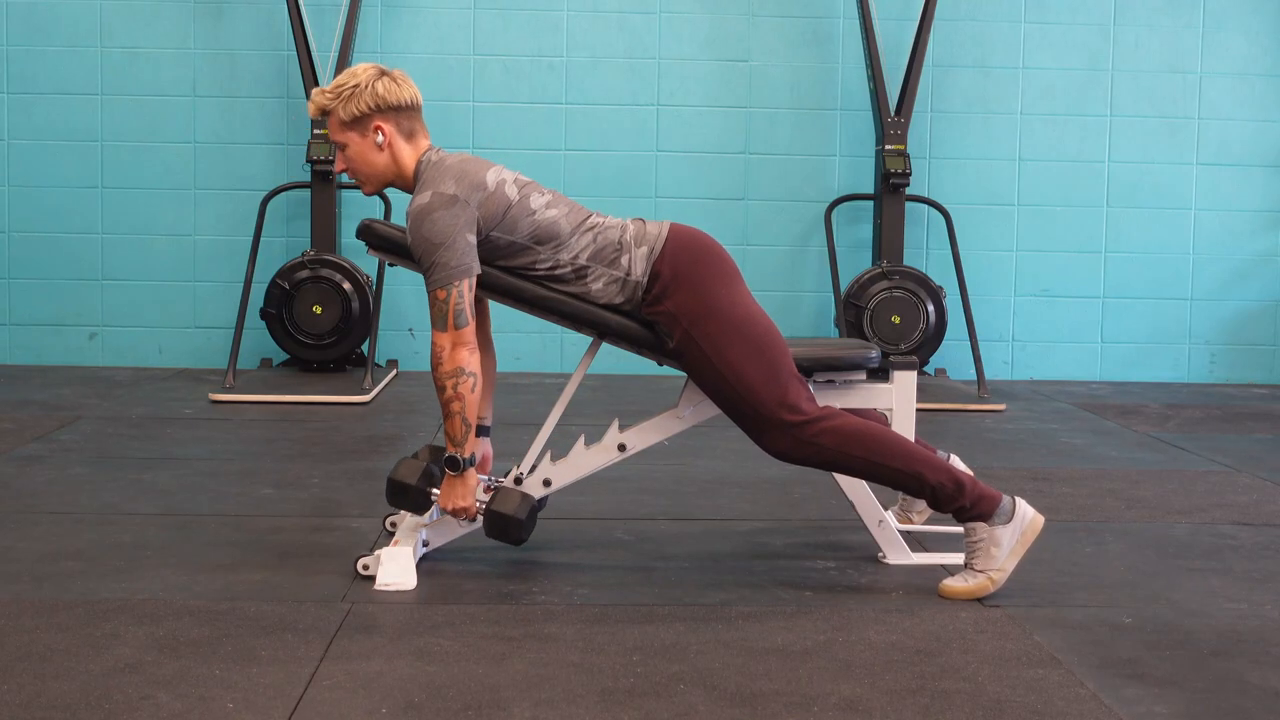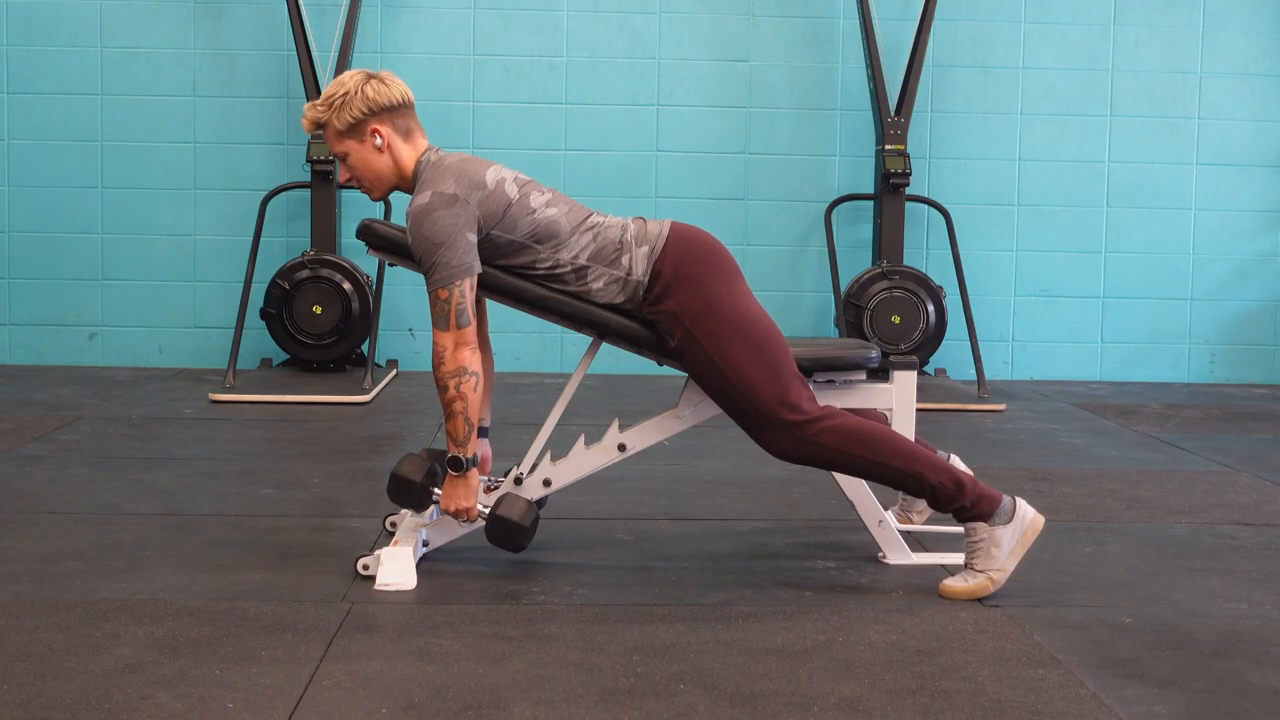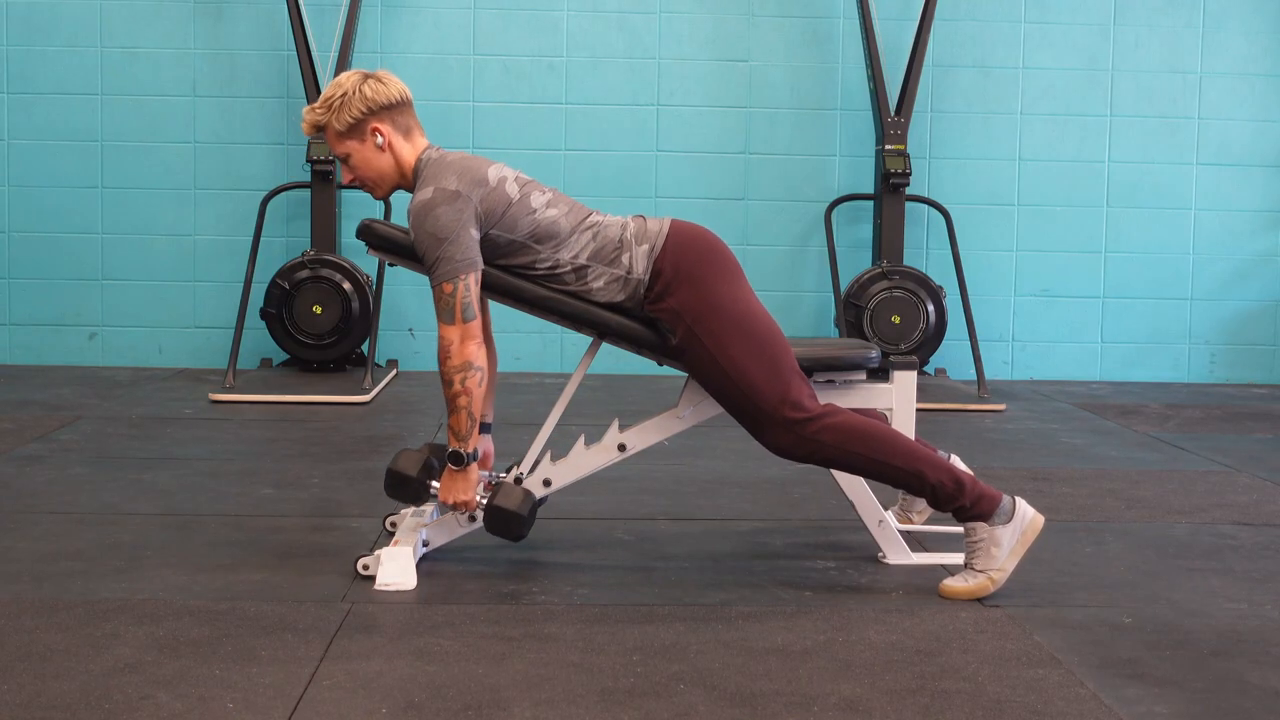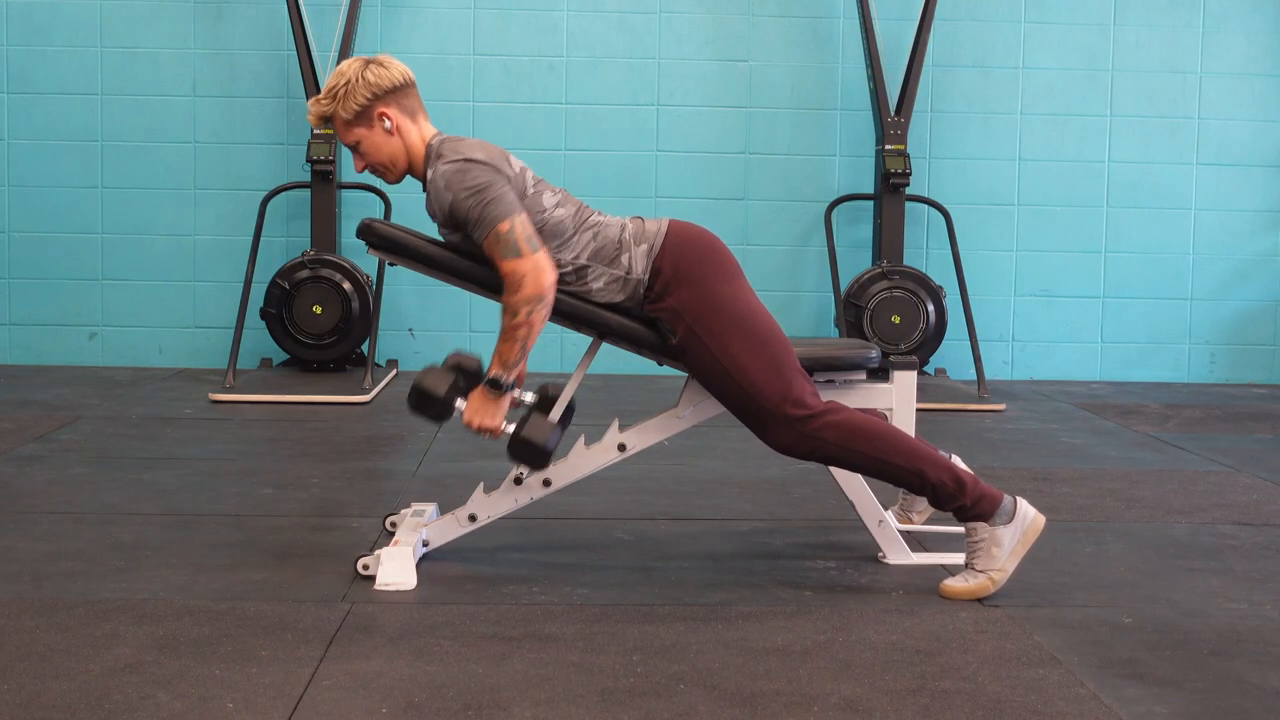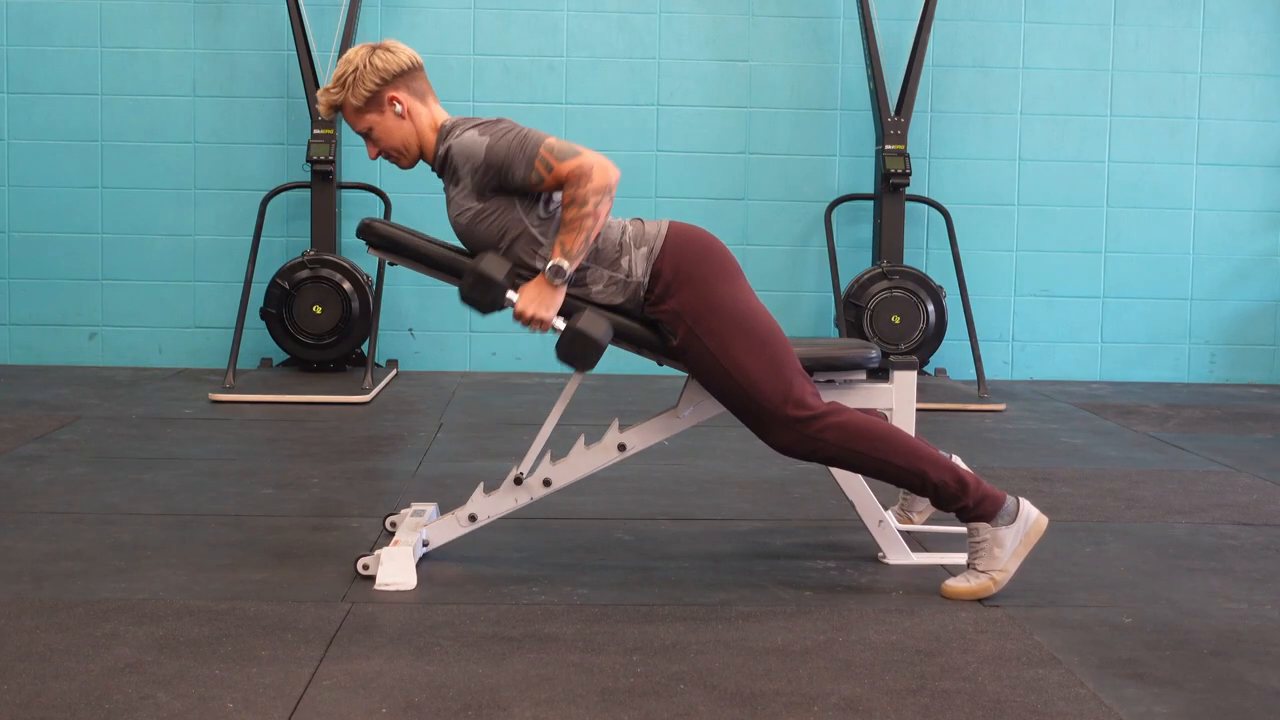
dt=0.3s
person 1, frame 1
left shoulder: (435, 207)
right shoulder: (450, 178)
left elbow: (454, 351)
right elbow: (476, 331)
left wrist: (459, 466)
right wrist: (479, 434)
left hip: (672, 278)
right hip: (669, 262)
left knee: (790, 423)
right knee: (780, 410)
left ankle: (992, 510)
right ankle: (927, 463)
person 1, frame 2
left shoulder: (433, 207)
right shoulder: (450, 179)
left elbow: (455, 352)
right elbow: (474, 330)
left wrist: (460, 467)
right wrist: (479, 436)
left hip: (675, 275)
right hip: (670, 262)
left knee: (789, 422)
right knee: (780, 409)
left ankle: (994, 512)
right ankle: (926, 462)
person 1, frame 3
left shoulder: (435, 202)
right shoulder: (450, 178)
left elbow: (461, 347)
right elbow: (477, 331)
left wrist: (461, 460)
right wrist: (480, 430)
left hip: (674, 273)
right hip: (669, 261)
left knee: (791, 418)
right knee: (783, 407)
left ankle: (992, 511)
right ankle: (927, 464)
person 1, frame 4
left shoulder: (455, 172)
right shoulder: (451, 171)
left elbow: (537, 277)
right elbow: (529, 265)
left wrist: (497, 383)
right wrist: (500, 360)
left hip: (674, 270)
right hip: (668, 269)
left knee: (793, 415)
right knee: (783, 410)
left ankle: (994, 512)
right ankle: (930, 468)
person 1, frame 5
left shoulder: (475, 143)
right shoulder: (460, 161)
left elbow: (597, 175)
left wrist: (550, 278)
right wrist: (522, 277)
left hip: (673, 273)
right hip: (665, 271)
left knee: (795, 417)
right knee: (786, 409)
left ankle: (996, 512)
right ankle: (929, 470)
